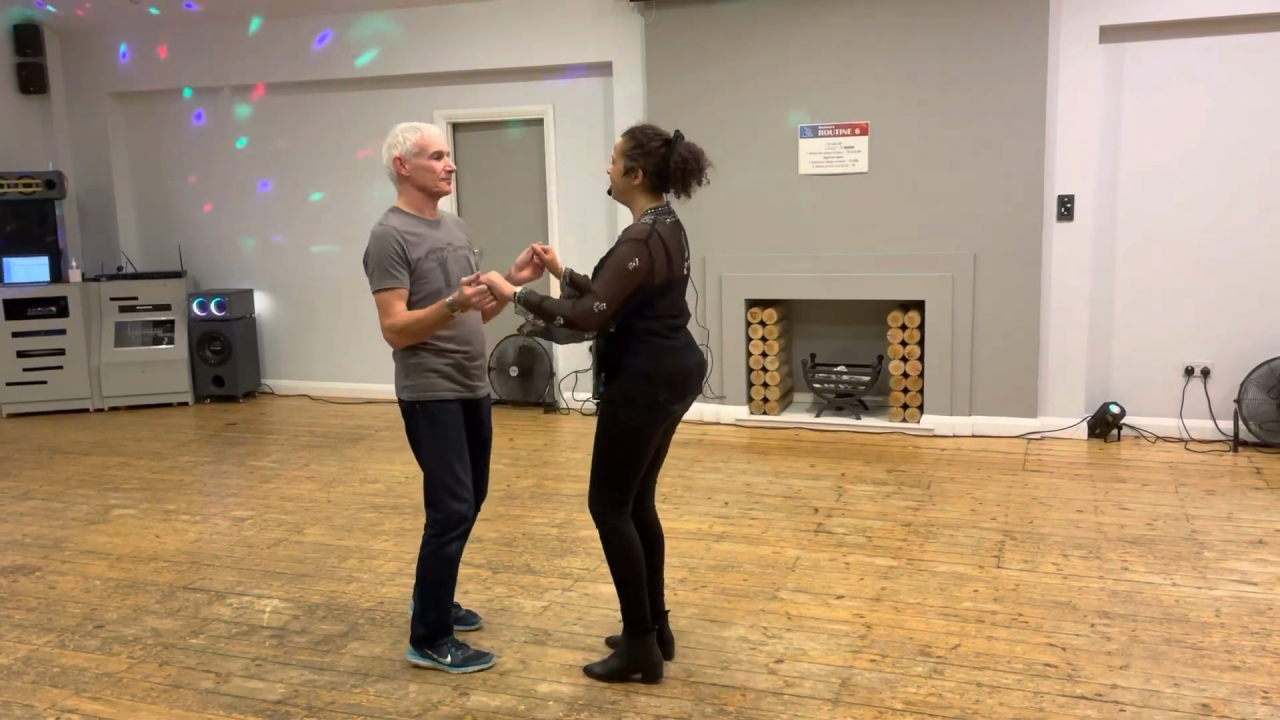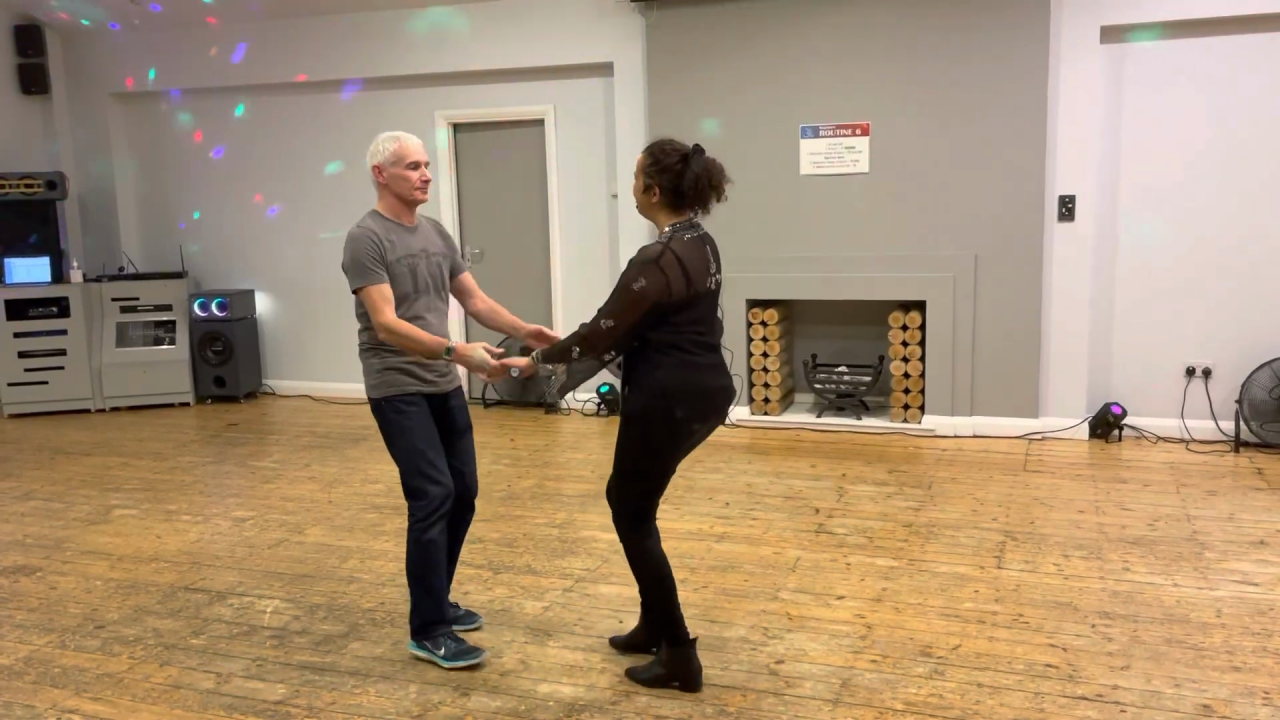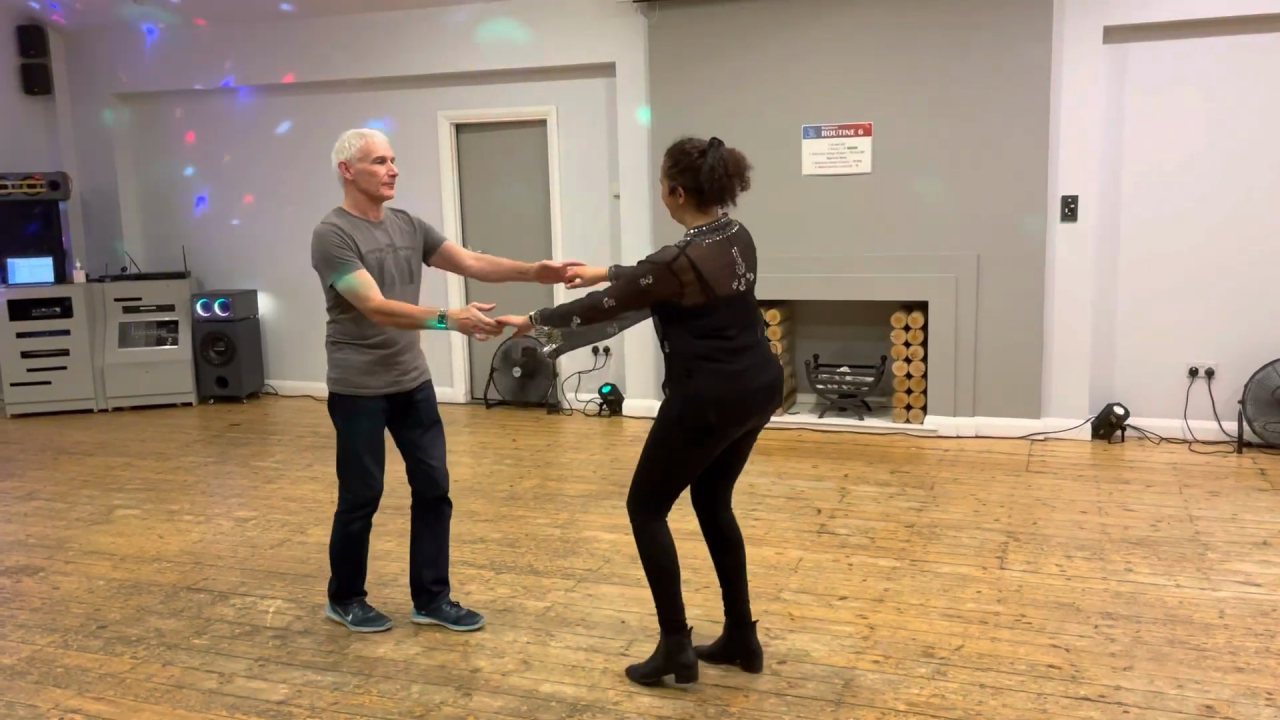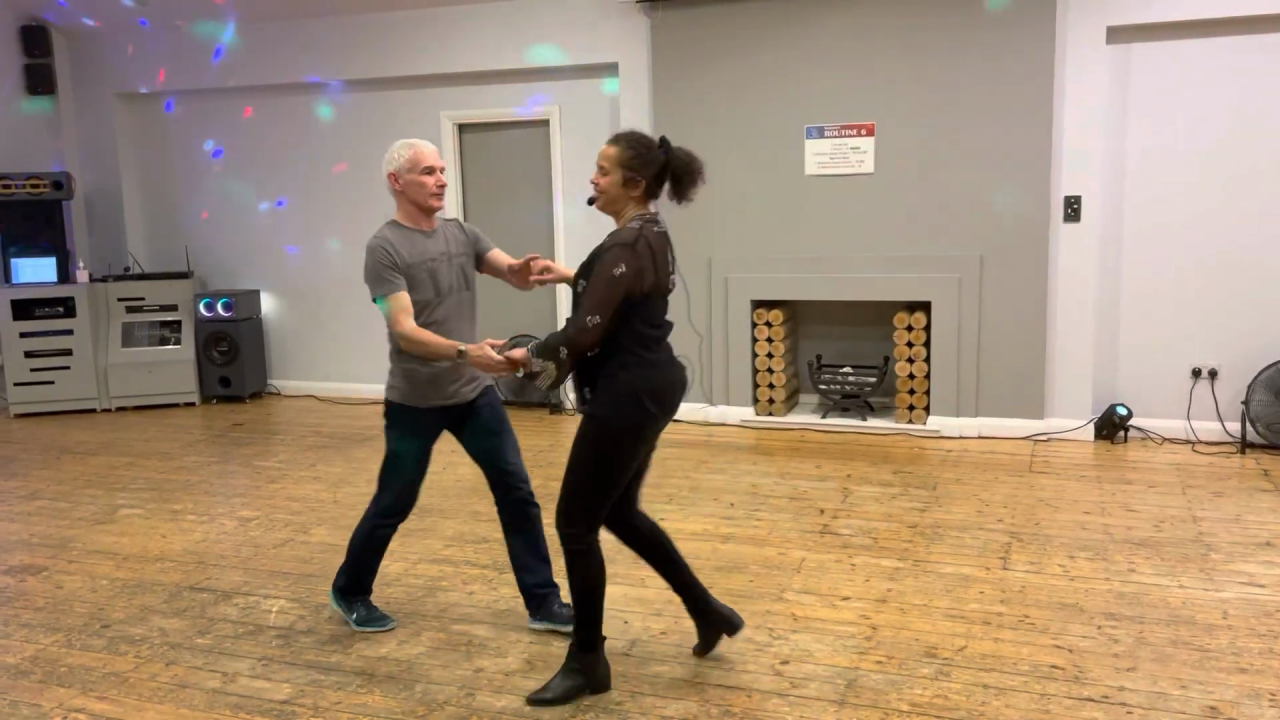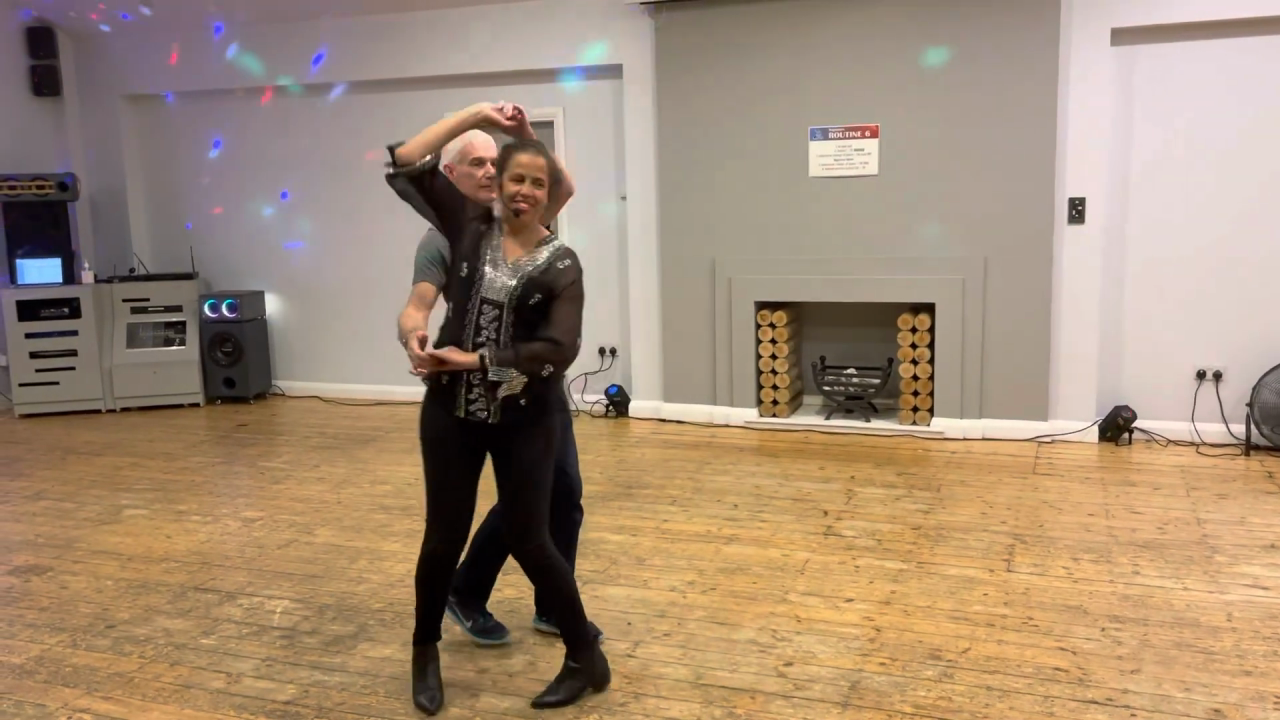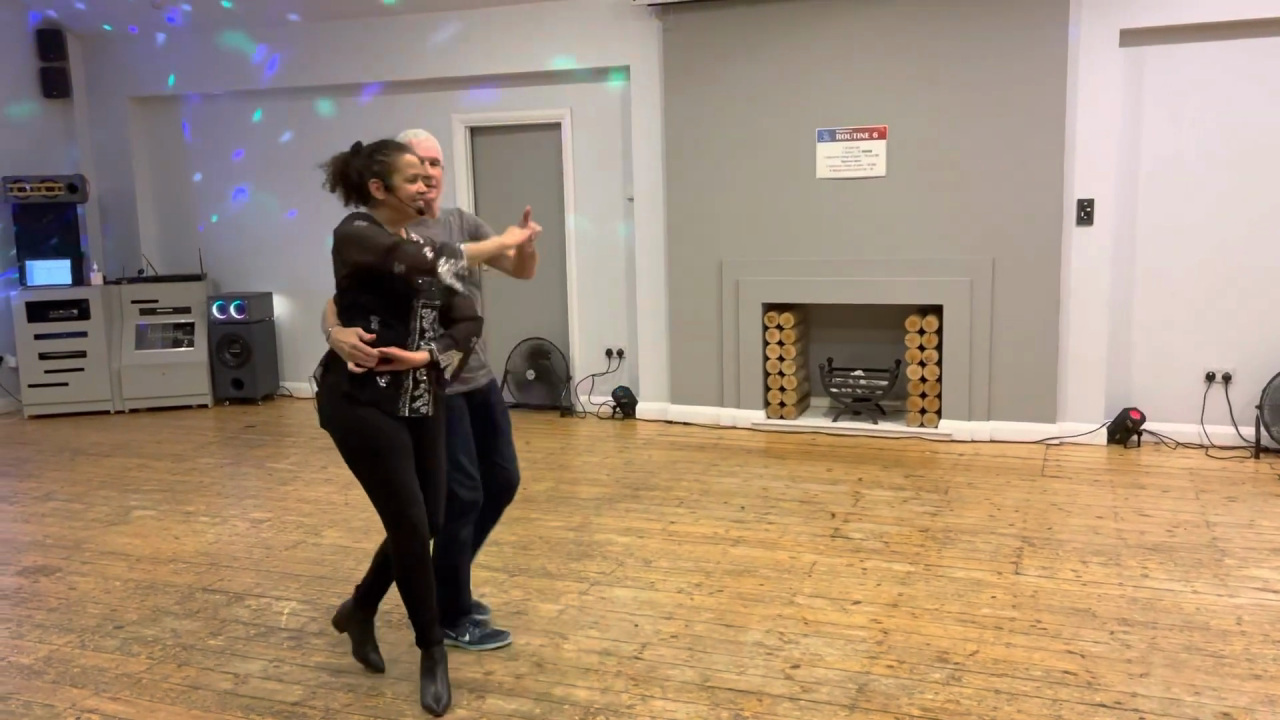
dt=0.5s
person 1, frame 1
left shoulder: (641, 237)
right shoulder: (666, 226)
left elbow: (591, 315)
left wrist: (516, 294)
right wrist: (563, 272)
left hip: (645, 382)
right hip: (672, 373)
left knee: (609, 506)
right knee: (636, 503)
left ankle: (640, 644)
right ankle: (653, 627)
person 1, frame 2
left shoulder: (657, 258)
right shoulder: (701, 243)
left elbow: (605, 331)
left wrist: (537, 361)
right wrist: (566, 347)
left hip: (668, 398)
right hip: (708, 390)
left knee: (633, 518)
right knee: (626, 496)
left ankle: (678, 656)
right ankle: (653, 626)
person 1, frame 3
left shoulder: (680, 259)
right shoulder: (737, 237)
left elbow: (605, 307)
left wrist: (531, 320)
right wrist: (604, 271)
left hip: (707, 399)
right hip: (758, 386)
left knee: (646, 506)
right knee: (712, 503)
left ankle: (676, 648)
right ankle: (741, 637)
person 1, frame 4
left shoulder: (628, 243)
right shoulder: (649, 234)
left elbow: (586, 330)
left wrist: (530, 355)
right wrist: (572, 276)
left hip: (626, 395)
right hip: (646, 387)
left knee: (575, 520)
right knee: (618, 513)
left ankle: (587, 661)
right ankle: (708, 611)
person 1, frame 5
left shoulder: (561, 264)
right shoulder: (470, 226)
left elbow: (558, 350)
right elbow: (407, 171)
left wrist: (477, 362)
right wrist: (478, 117)
left hip: (523, 413)
right hip: (451, 405)
left knee: (528, 538)
right knee: (445, 535)
left ankle: (585, 661)
right ankle: (425, 654)
person 1, frame 6
left shoulder: (425, 254)
right shoulder: (356, 235)
left elbow: (466, 322)
right elbow: (425, 263)
left wrist: (425, 356)
right wrist: (501, 243)
left hip: (420, 402)
right hip: (362, 403)
left knee: (423, 525)
right knee: (410, 528)
left ankle: (358, 612)
right ankle: (433, 657)
person 2, frame 1
left shoulder: (455, 226)
right shoulder: (390, 236)
right elbow: (395, 330)
left wrist: (511, 281)
right wrist: (456, 303)
left hip: (473, 388)
right hip: (430, 393)
left knee: (469, 501)
right knee: (452, 508)
left ankle: (432, 599)
right ankle: (430, 639)
person 2, frame 2
left shoulder: (437, 233)
right shoulder: (366, 239)
left elbow: (475, 301)
right elbow: (386, 326)
left wrist: (526, 331)
right wrist: (459, 352)
left hip: (443, 386)
right hip: (398, 389)
left knee: (463, 493)
right knee: (433, 496)
left ankle: (433, 600)
right ankle: (428, 630)
person 2, frame 3
left shoulder: (409, 226)
right shoulder: (332, 235)
left elbow: (471, 263)
right elbow: (376, 309)
left wrist: (535, 270)
right wrist: (450, 319)
left hip: (411, 380)
right hip: (357, 388)
left knee: (433, 487)
right knee: (362, 495)
left ankle: (430, 598)
right ankle: (344, 598)
person 2, frame 4
left shoulder: (462, 233)
right shoulder: (385, 247)
left elbow: (510, 272)
right elbow: (405, 332)
left wrist: (526, 270)
right wrist: (466, 352)
left hip: (475, 391)
right hip: (416, 399)
left knee: (515, 488)
right knee: (396, 502)
left ankle: (542, 601)
right ankle: (350, 592)
person 2, frame 5
right shoulder: (440, 240)
left elbow: (562, 192)
right elbow: (417, 304)
left wrist: (528, 139)
right wrist: (414, 337)
left knee: (567, 493)
left ankle: (554, 608)
right ankle: (465, 598)
person 2, frame 6
left shoulder: (464, 224)
left elbow: (521, 270)
left wrist: (526, 242)
right wrist: (338, 332)
left hip: (480, 376)
left knee: (502, 480)
right knee: (461, 496)
left ankle: (445, 587)
right ankle: (450, 619)
